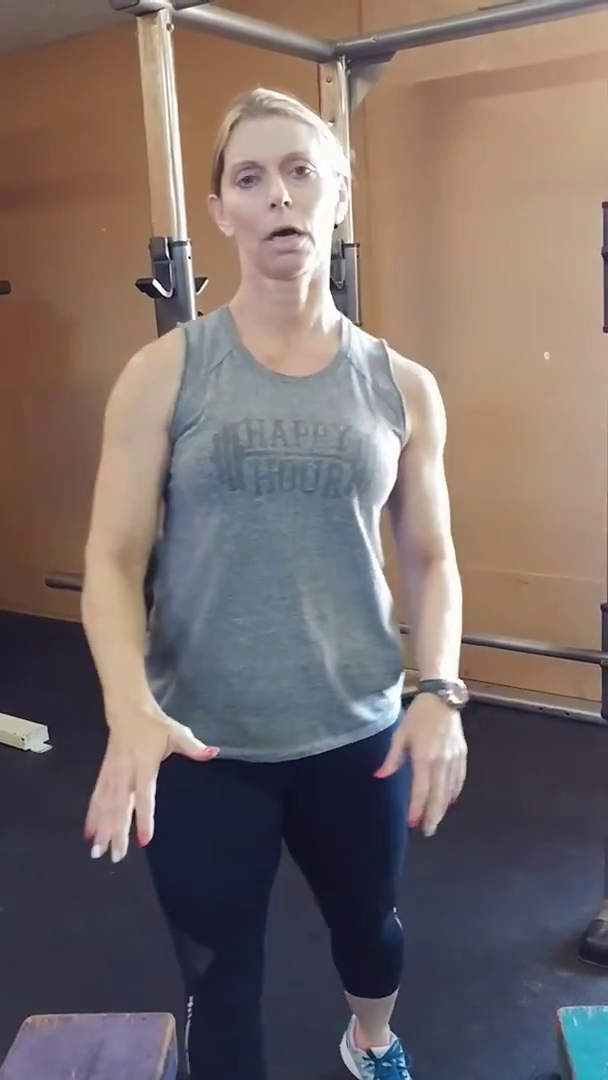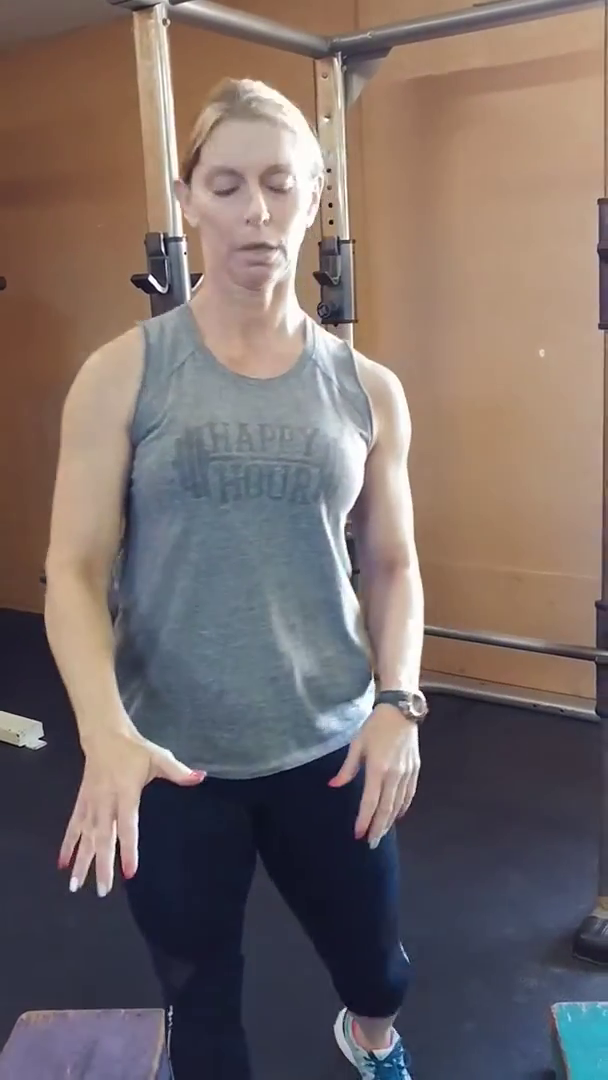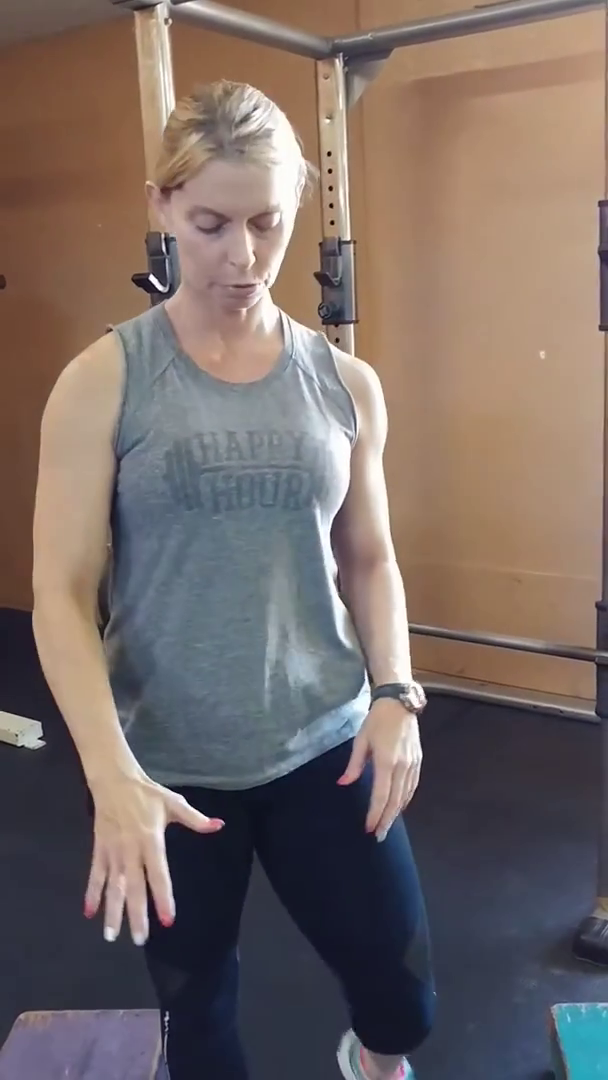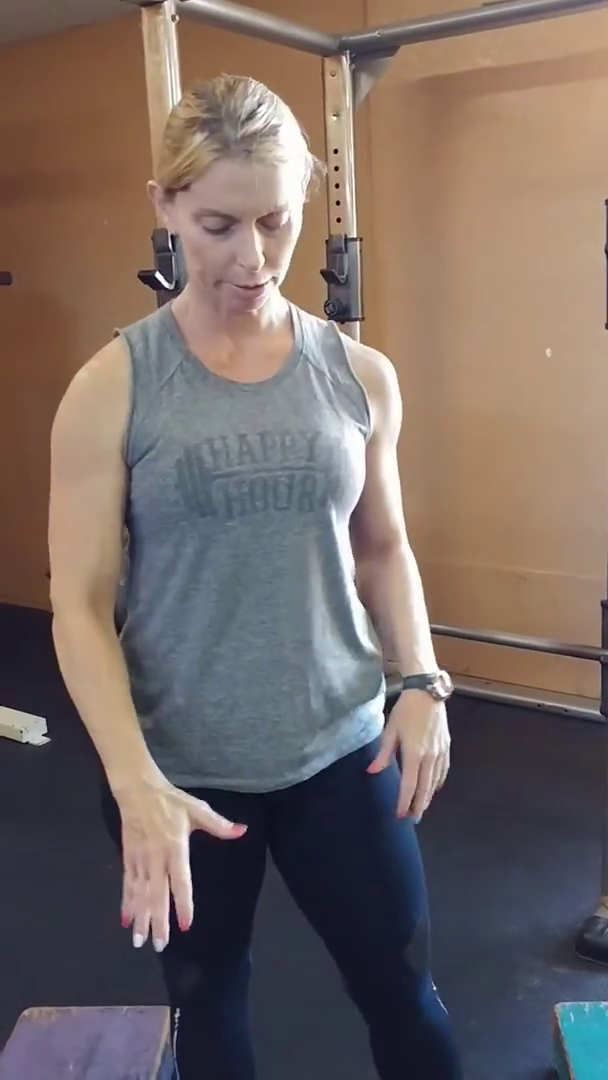
dt=0.2s
person 1, frame 1
left shoulder: (402, 386)
right shoulder: (164, 374)
left elbow: (430, 560)
right elbow: (111, 561)
left wrist: (439, 691)
right wrist: (129, 709)
left hip: (357, 731)
right hip: (200, 744)
left knee: (369, 924)
right knee: (221, 984)
person 1, frame 2
left shoulder: (367, 390)
right shoulder: (122, 374)
left elbow: (392, 567)
right elbow: (73, 571)
left wrist: (398, 702)
right wrist: (106, 734)
left hip: (327, 745)
right hip: (167, 757)
left knee: (375, 963)
person 1, frame 3
left shoulder: (347, 385)
right shoulder: (101, 382)
right elbow: (61, 594)
left wrist: (396, 694)
right wrist: (112, 772)
left hip: (323, 747)
right hip: (163, 765)
left knee: (400, 990)
person 1, frame 4
left shoulder: (359, 374)
right shoulder: (111, 388)
right elbow: (79, 604)
left wrist: (419, 682)
right wrist: (139, 785)
left hip: (338, 750)
right hip: (181, 773)
left knee: (404, 996)
